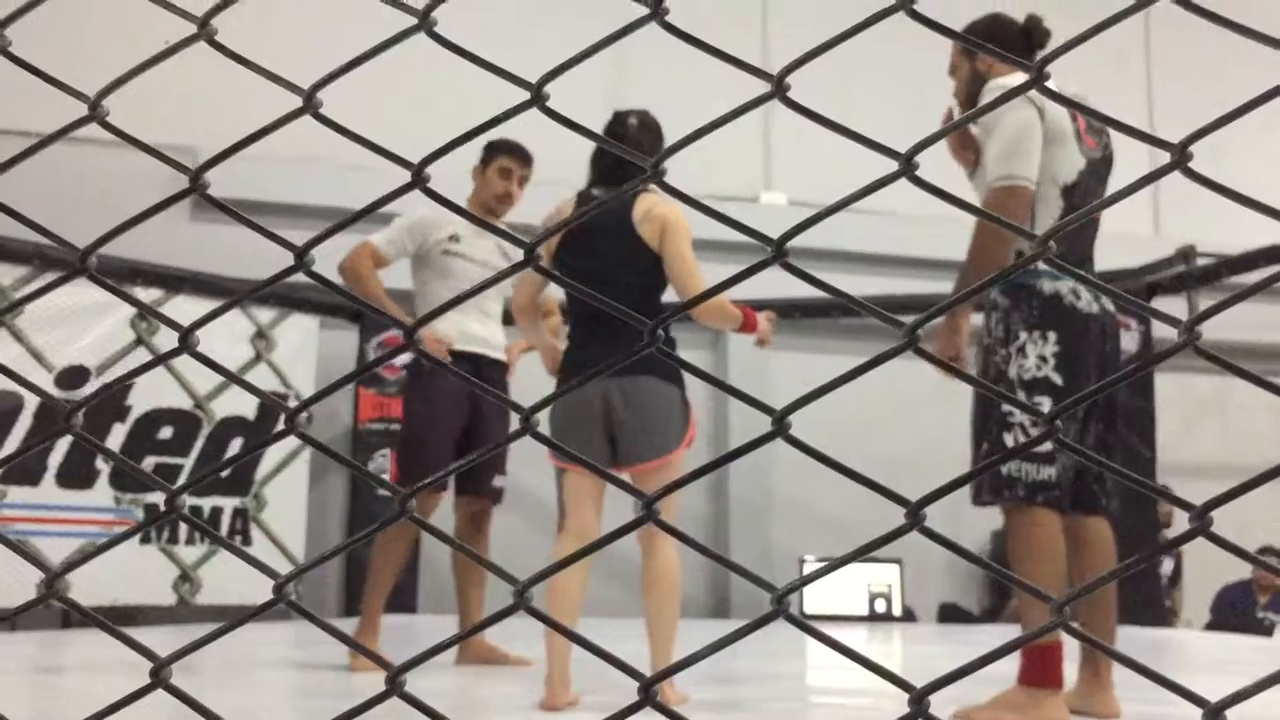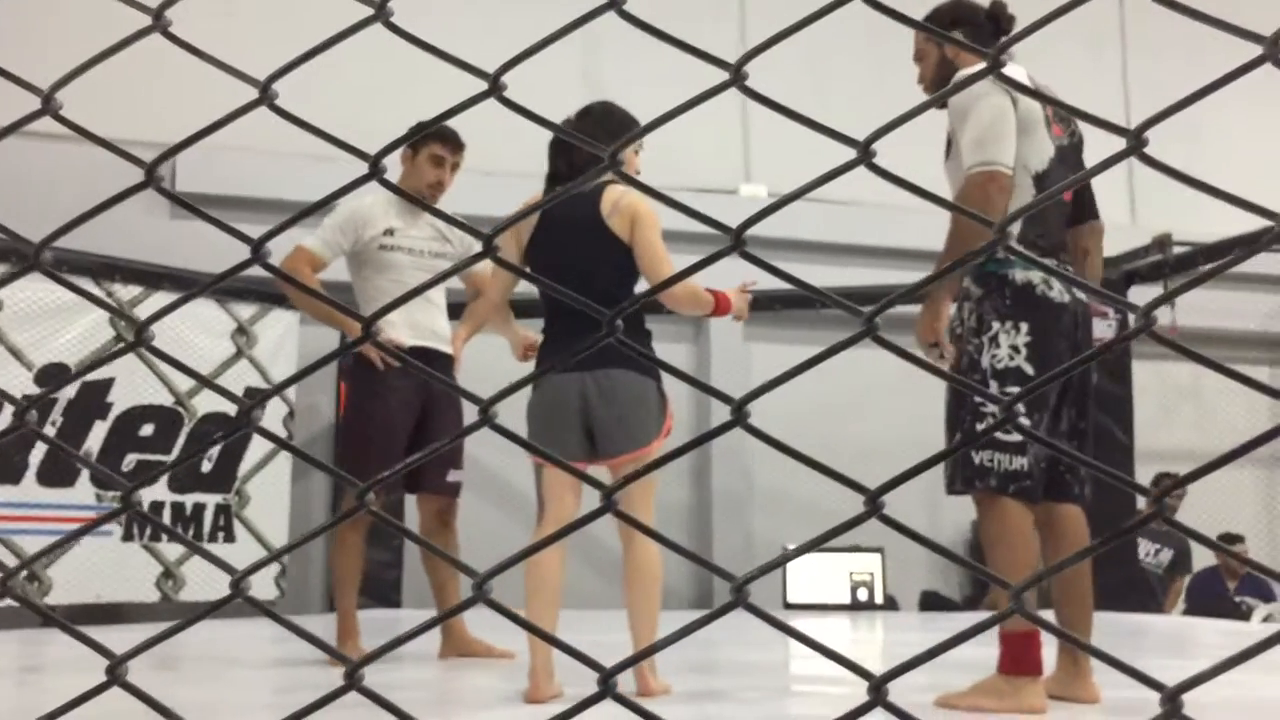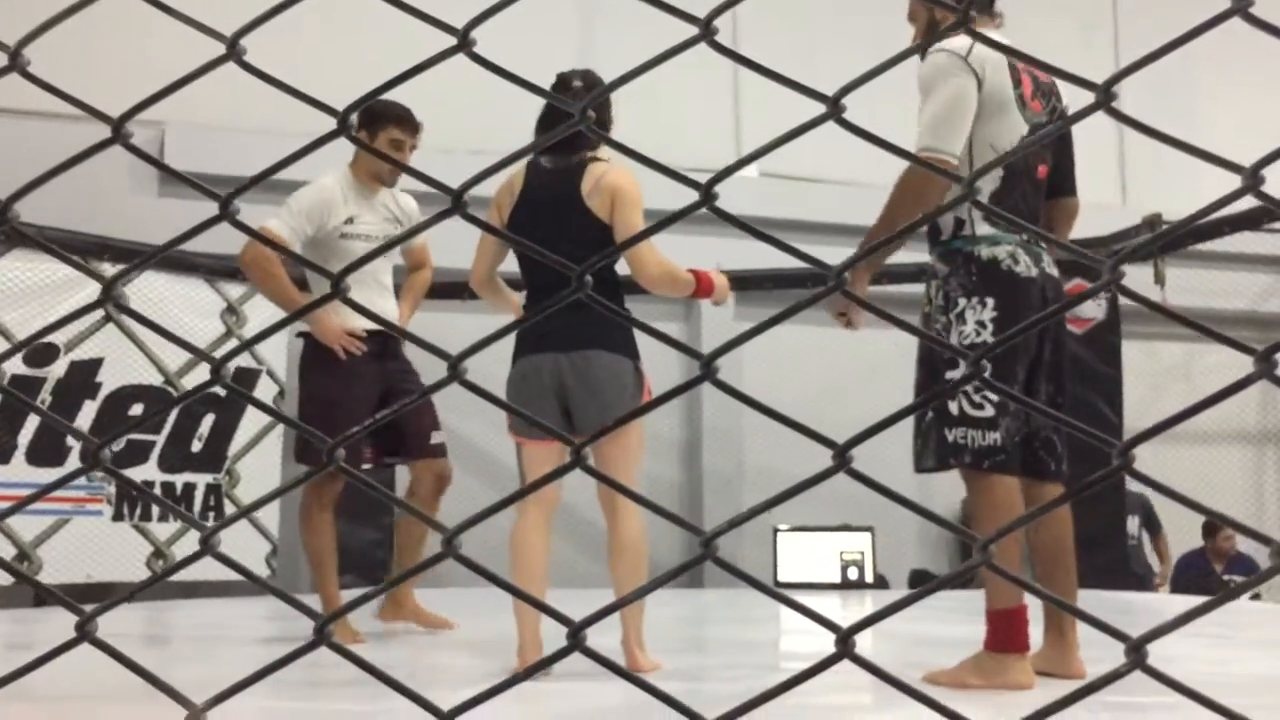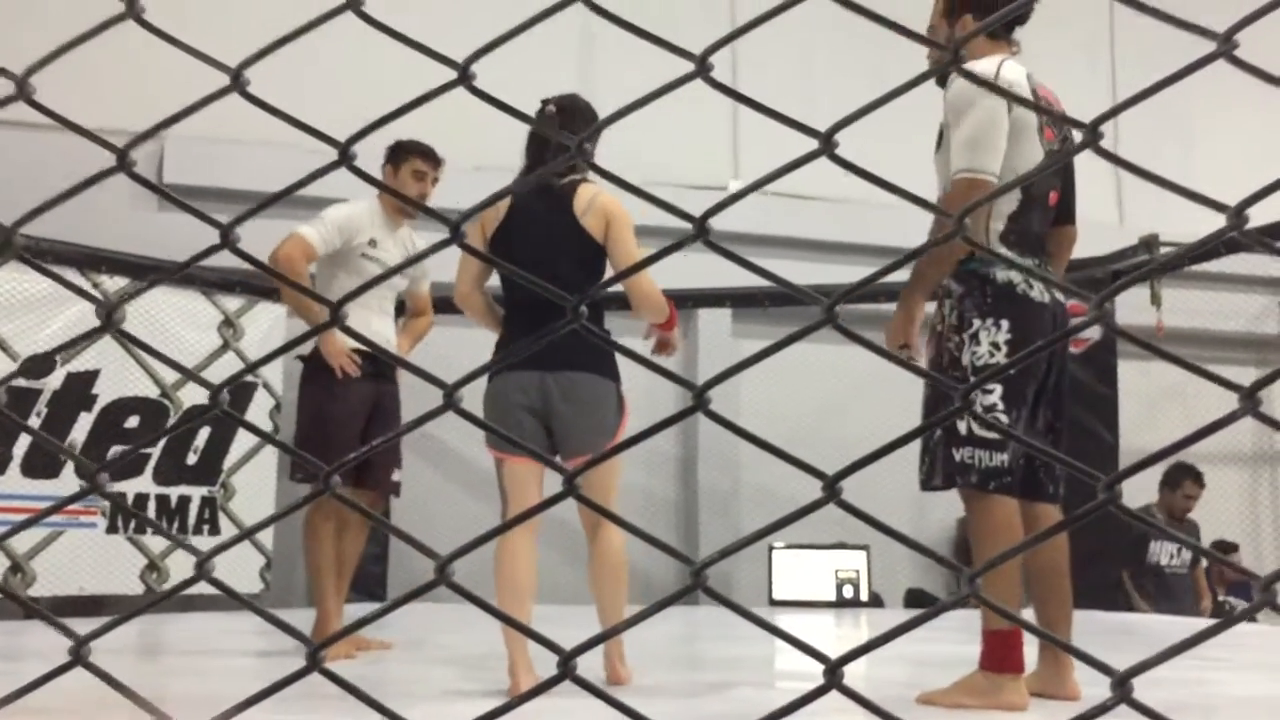
dt=0.7s
person 1, frame 1
left shoulder: (1009, 96)
right shoulder: (1081, 119)
left elbow: (1010, 209)
left wrist: (957, 308)
right wrist: (973, 164)
left hip: (1037, 310)
right hip: (1088, 311)
left knee: (1029, 492)
right knee: (1082, 498)
person 1, frame 2
left shoulder: (980, 87)
right shoulder: (1049, 108)
left elbow: (985, 191)
right elbow: (1086, 233)
left wrist: (936, 296)
left hip: (1010, 300)
right hip: (1059, 304)
left knee: (999, 483)
right knee: (1057, 489)
person 1, frame 3
left shoulder: (953, 56)
right shoulder: (1039, 79)
left elbow: (930, 174)
right elbow: (1063, 204)
left wrist: (862, 265)
left hip: (978, 275)
right hip: (1037, 280)
left knee: (983, 458)
right knee: (1037, 463)
left ankle: (1006, 651)
right ankle: (1061, 644)
person 1, frame 4
left shoulder: (978, 79)
right shoulder: (1045, 101)
left elbow: (969, 197)
left wrist: (913, 295)
left hip: (990, 298)
right hip: (1040, 303)
left knee: (986, 481)
right knee: (1034, 485)
left ankle: (1001, 672)
right ankle: (1056, 665)
person 2, frame 1
left shoulder: (562, 214)
right shoulder: (661, 210)
left elbow: (521, 305)
right elbow: (698, 304)
left wrist: (546, 346)
right wrist: (752, 321)
left hip: (581, 382)
right hip: (648, 381)
left knee: (575, 531)
right knee: (658, 532)
left ankle: (557, 681)
right ankle: (663, 679)
person 2, frame 2
left shoulder: (532, 211)
right shoulder: (629, 202)
left elbow: (490, 303)
right elbow: (671, 291)
right wrist: (725, 302)
left hip: (557, 376)
right hip: (624, 374)
left knee: (553, 525)
right knee: (638, 524)
left ankle: (540, 674)
right ankle: (646, 670)
person 2, frame 3
left shoulder: (515, 183)
right shoulder: (612, 178)
left elbow: (481, 278)
right elbow: (649, 273)
right wrist: (708, 284)
left hip: (535, 354)
right hip: (603, 352)
left knee: (536, 502)
right knee: (621, 501)
left ankle: (529, 648)
right ankle: (634, 646)
person 2, frame 4
left shoulder: (498, 204)
right shoulder: (602, 203)
left elbow: (466, 295)
right elbow: (644, 297)
right wrist: (668, 322)
left hip: (515, 375)
right hip: (585, 373)
left knee: (519, 520)
right knee: (602, 521)
left ankle: (520, 667)
right ankle: (614, 657)
person 3, frame 1
left shoulder: (516, 250)
right shoulder: (433, 222)
left elbow: (550, 314)
right elbow: (354, 264)
left wrist: (521, 347)
right wrist: (407, 326)
left hip: (491, 376)
right hip: (440, 367)
left knee: (476, 509)
right knee: (421, 499)
left ankle: (472, 639)
right ankle: (367, 632)
person 3, frame 2
left shoulder: (454, 231)
right shoulder: (363, 212)
left elbow: (488, 293)
right elbow: (293, 272)
right wrist: (355, 329)
left hip: (439, 370)
right hip: (384, 366)
left knee: (441, 505)
right knee: (361, 503)
left ankle: (455, 634)
right ankle: (348, 636)
person 3, frame 3
left shoulder: (405, 206)
right shoulder: (321, 198)
left elbow: (421, 267)
right elbow: (255, 256)
left wrist: (404, 315)
right wrist: (314, 316)
left hip: (391, 350)
right hip: (338, 351)
left knee: (434, 470)
right knee: (327, 481)
left ankle: (399, 595)
right ankle: (333, 612)
person 3, frame 4
left shoulder: (415, 250)
right shoulder: (349, 218)
left elbow: (422, 313)
right elbow: (284, 258)
left wrist: (401, 345)
right wrist: (323, 330)
left hip: (383, 376)
right hip: (337, 367)
left knee: (369, 498)
right knee: (333, 493)
left ankle: (336, 623)
right ankle: (326, 623)
